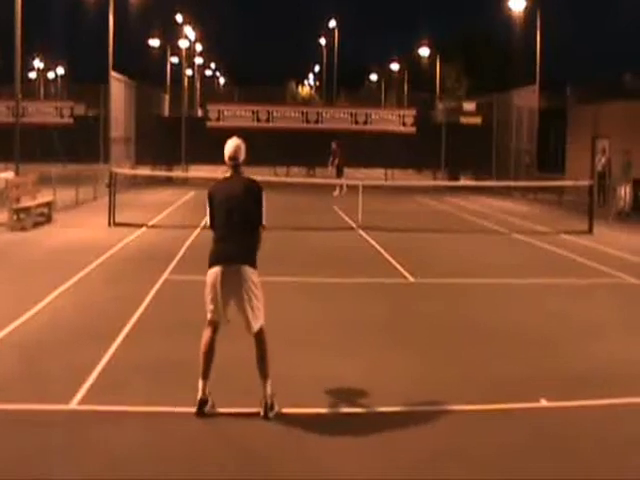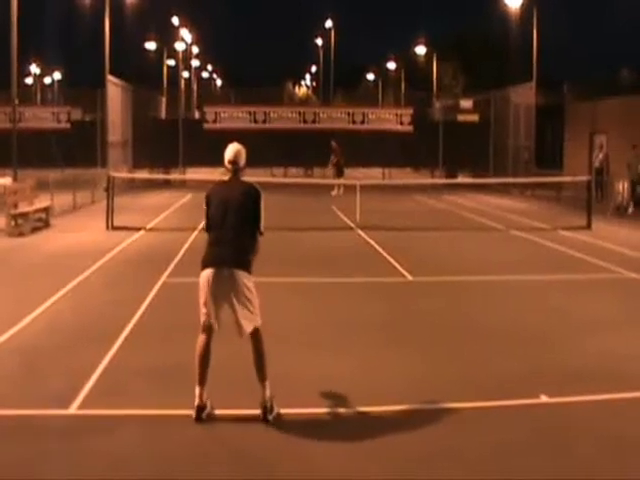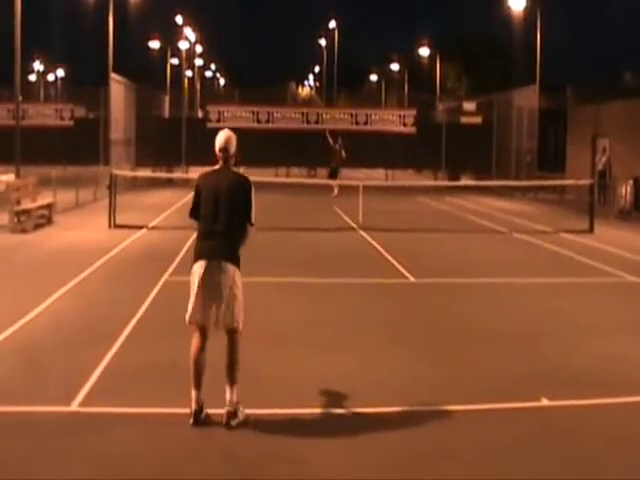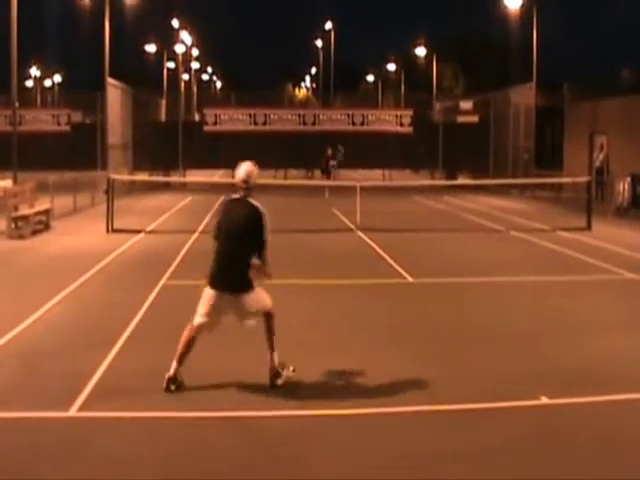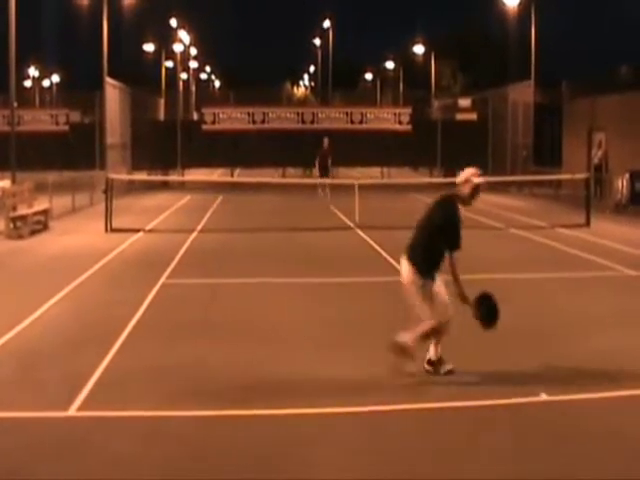
dt=0.7s
person 1, frame 1
left shoulder: (214, 190)
right shoulder: (254, 188)
right elbow: (258, 231)
left hip: (217, 263)
right hip: (244, 264)
left knee: (212, 326)
right knee: (259, 330)
left ankle: (202, 393)
right ankle: (267, 397)
person 1, frame 2
left shoulder: (213, 192)
right shoulder: (253, 192)
right elbow: (255, 237)
right wrist: (248, 263)
left hip: (210, 265)
right hip: (238, 267)
left knee: (206, 331)
right knee: (255, 332)
left ankle: (200, 400)
right ankle: (266, 400)
person 1, frame 3
left shoulder: (203, 180)
right shoulder: (243, 183)
left elbow: (197, 220)
right elbow: (245, 230)
left hip: (202, 258)
right hip: (228, 261)
left knee: (199, 332)
right knee: (232, 332)
left ankle: (196, 403)
right ankle: (231, 404)
person 1, frame 4
left shoulder: (226, 206)
right shoulder: (256, 212)
right elbow: (261, 253)
right wrist: (263, 268)
left hip: (216, 281)
right hip: (240, 285)
left knee: (195, 327)
right knee: (268, 311)
left ankle: (173, 374)
right ankle: (275, 370)
person 1, frame 5
left shoulder: (444, 202)
right shoulder: (453, 214)
right elbow: (451, 258)
right wrist: (460, 290)
left hip: (414, 263)
right hip: (418, 270)
left knee: (440, 312)
right knee: (440, 321)
left ankle: (434, 358)
right ankle: (405, 342)
